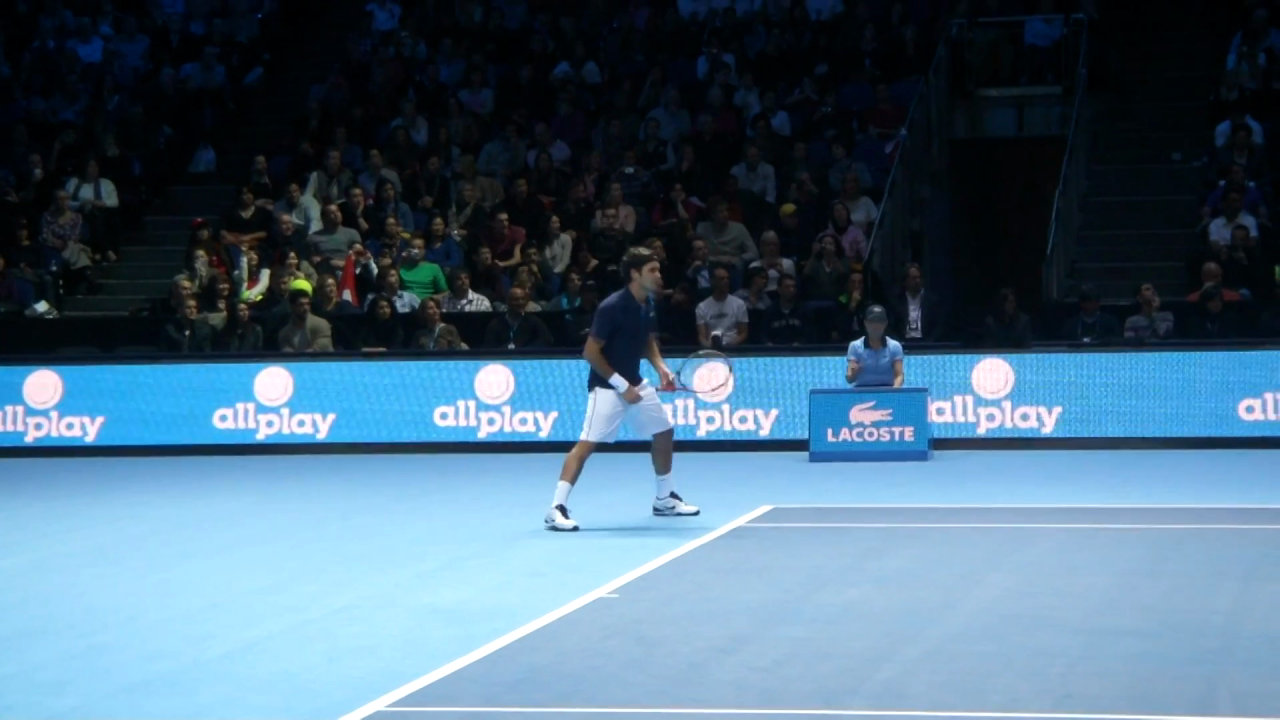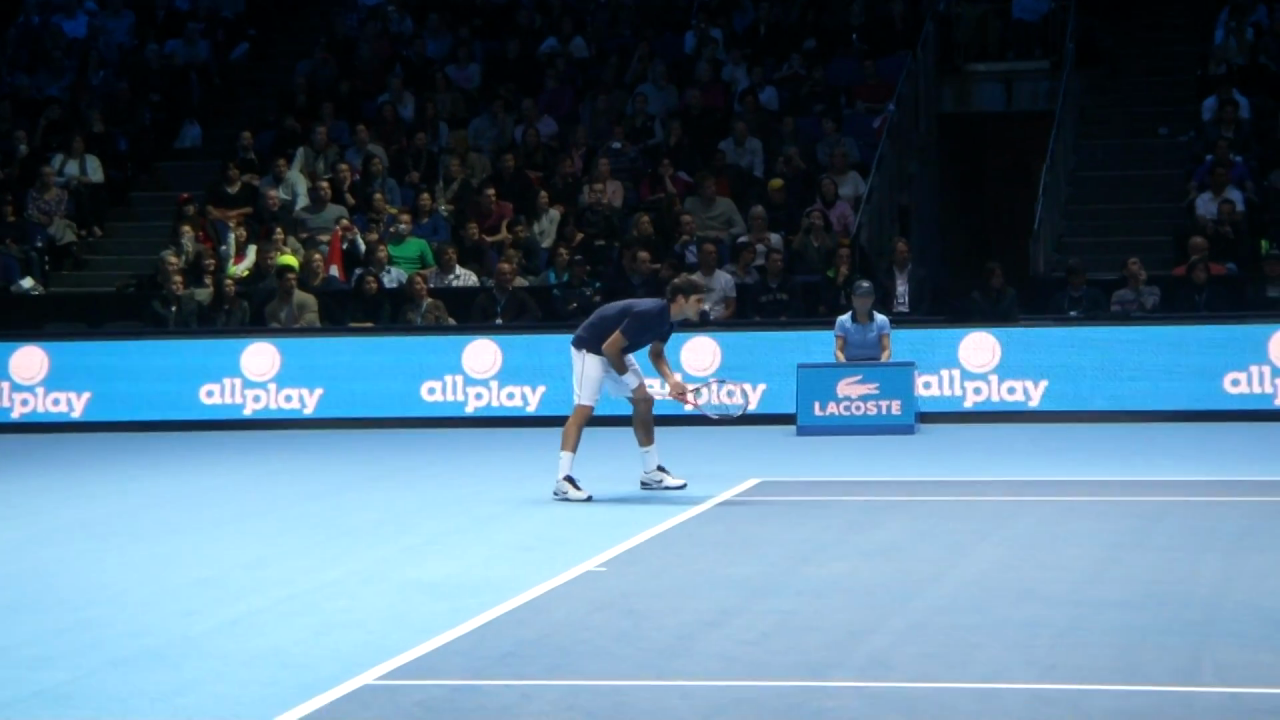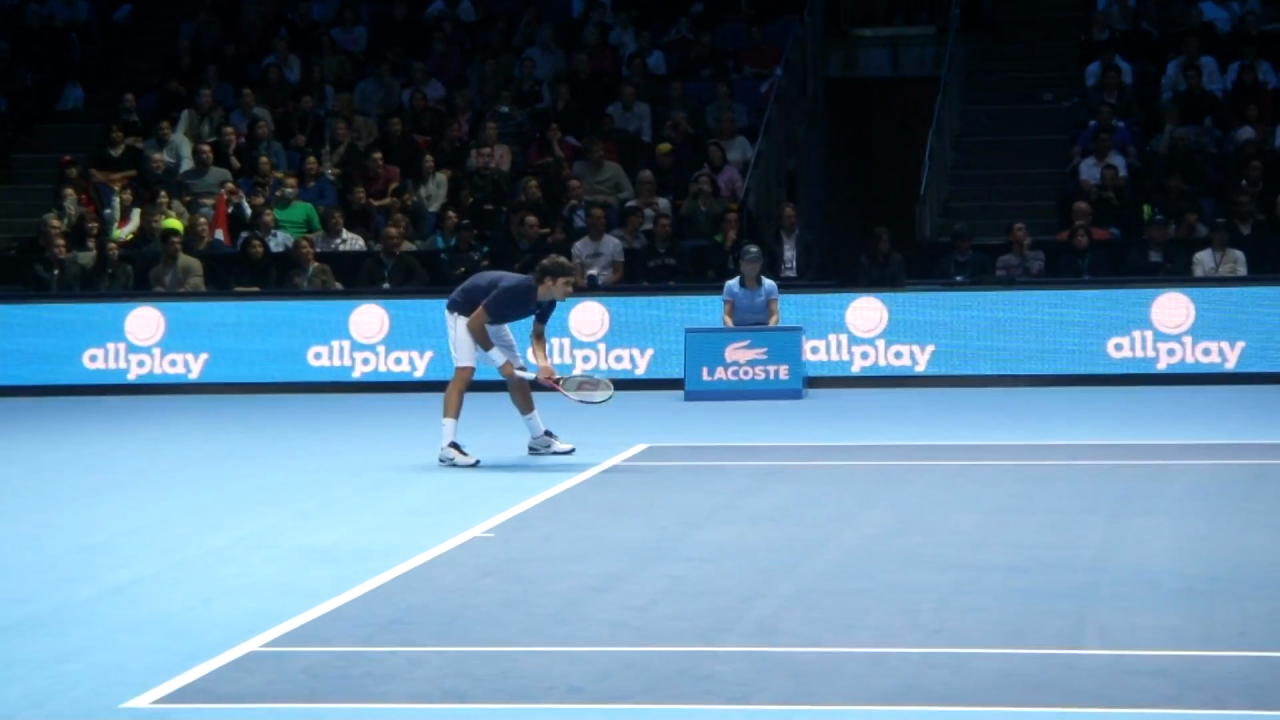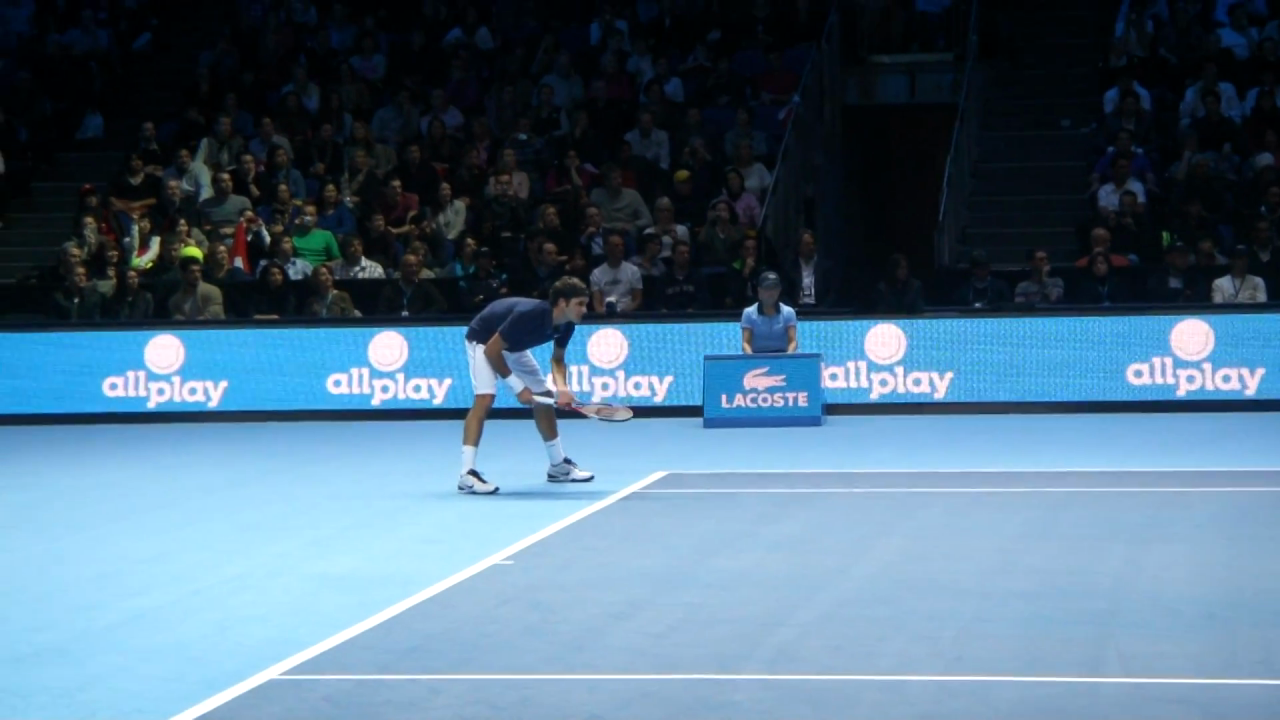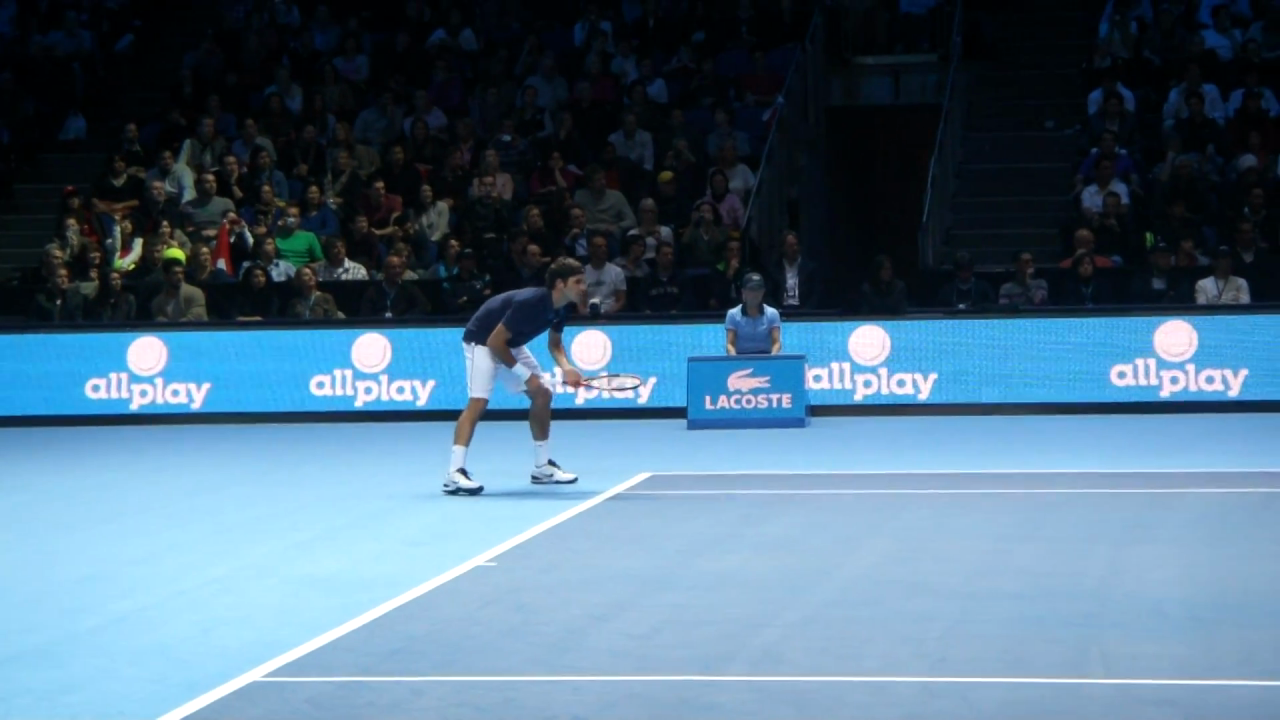
dt=0.4s
person 1, frame 1
left shoulder: (650, 303)
right shoulder: (612, 307)
right elbow: (591, 352)
left wrist: (662, 368)
right wrist: (621, 386)
left hip: (634, 382)
right hip: (607, 385)
left knee: (664, 432)
right knee: (589, 442)
left ankle: (664, 499)
right ankle: (558, 508)
person 1, frame 2
left shoulder: (669, 318)
right shoulder: (648, 313)
left elbow: (656, 353)
right elbow: (609, 348)
left wrist: (672, 380)
right wrist: (633, 383)
left hip: (615, 350)
right hip: (590, 347)
left knee: (644, 402)
right knee: (584, 408)
left ankle: (651, 472)
right ankle: (563, 480)
person 1, frame 3
left shoulder: (547, 302)
right shoulder: (513, 290)
left elbow: (537, 335)
right elbow: (474, 323)
left wrist: (543, 365)
right wrist: (500, 361)
left hip: (492, 317)
right hip: (465, 312)
left knee: (517, 373)
right knee: (465, 372)
left ankle: (539, 437)
right ankle: (448, 447)
person 1, frame 4
left shoulder: (566, 324)
right shoulder: (528, 315)
left elbow: (557, 360)
right elbow: (491, 350)
left wrist: (562, 388)
right wrist: (518, 387)
left hip: (514, 347)
right hip: (484, 340)
left knee: (544, 397)
right knee: (485, 399)
left ankle: (558, 465)
right ankle: (467, 474)
person 1, frame 5
left shoulder: (561, 307)
right shoulder: (529, 303)
left elbow: (555, 344)
right elbow: (494, 342)
left wrist: (566, 370)
right wrist: (524, 375)
left hip: (511, 344)
right hip: (482, 340)
left knee: (542, 394)
right knee: (478, 402)
left ankle: (542, 467)
right ankle: (455, 473)
